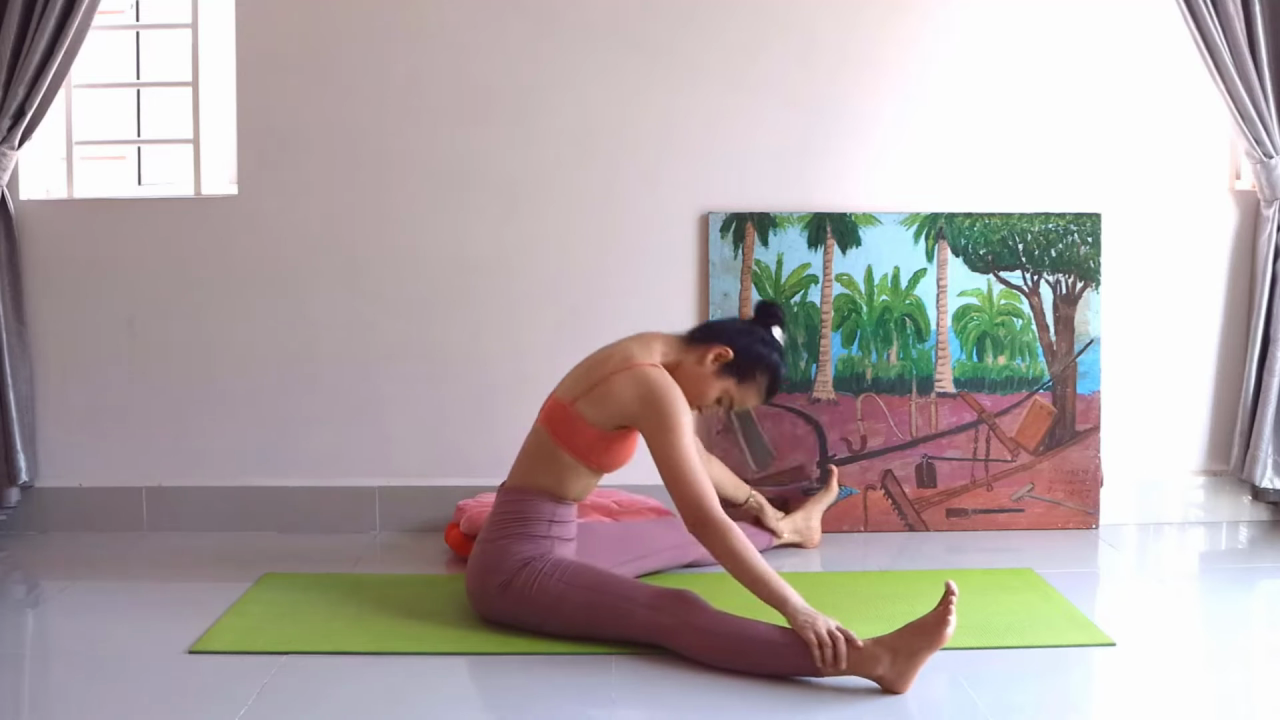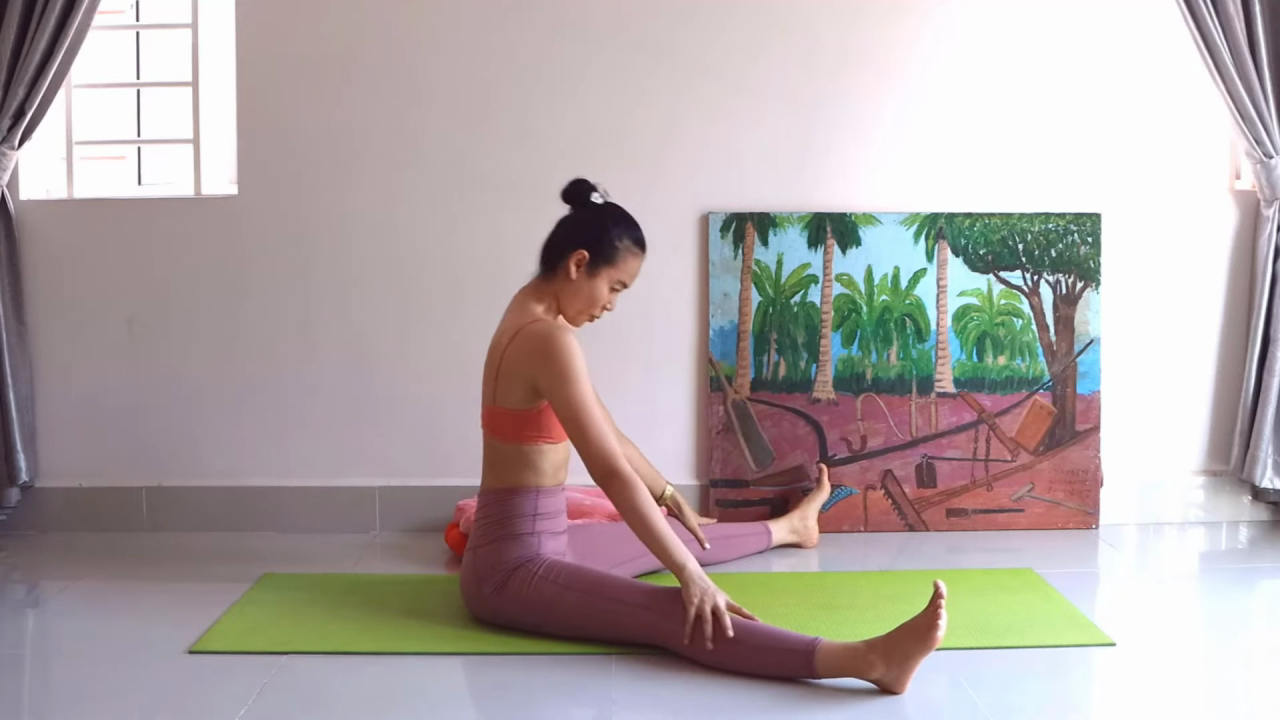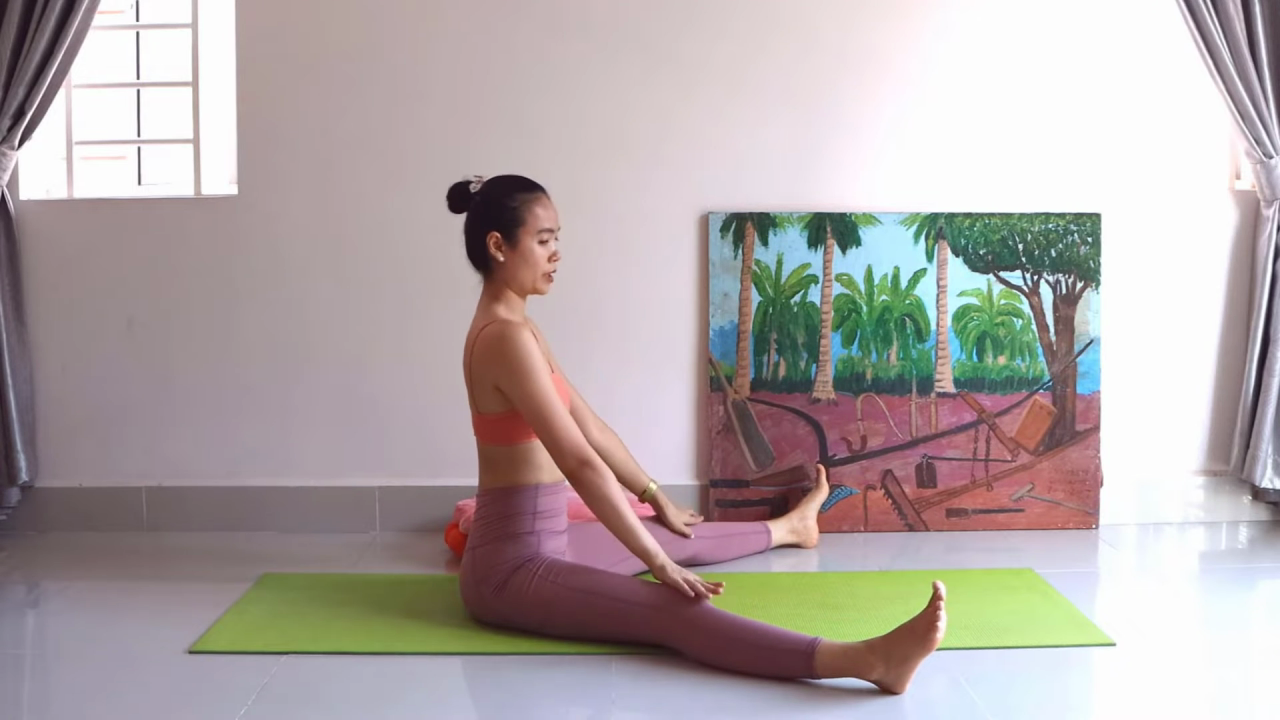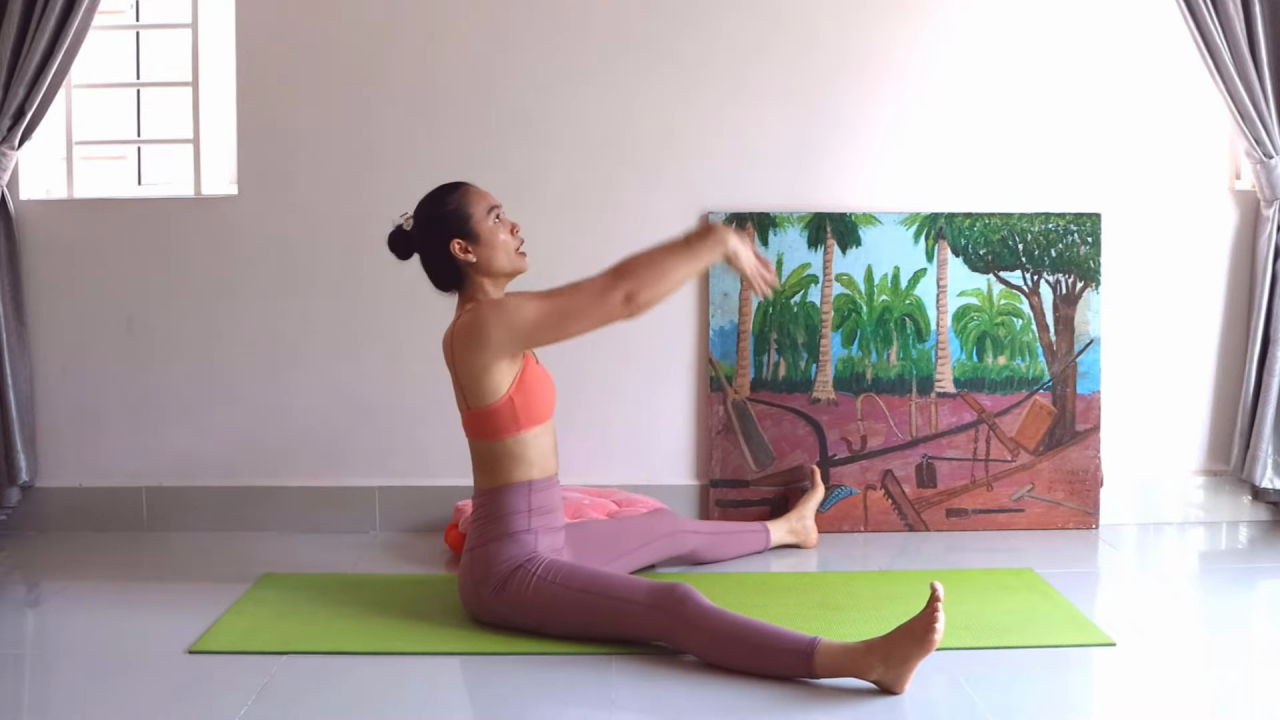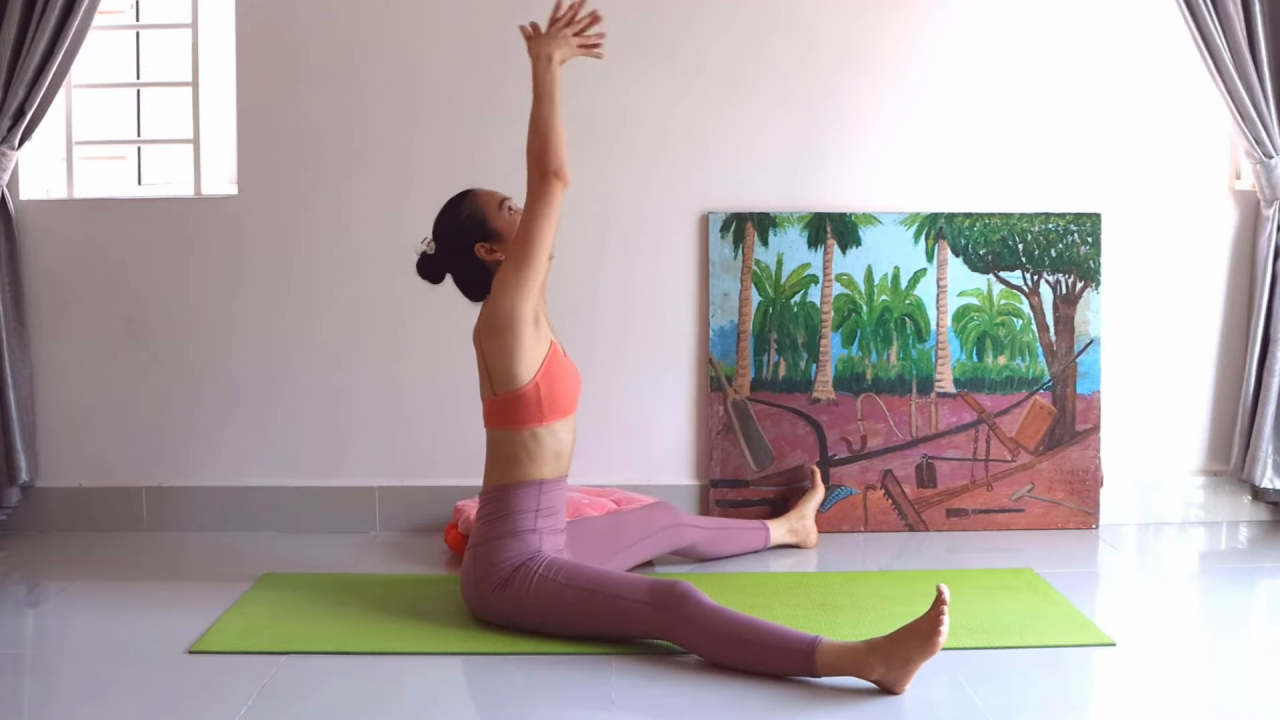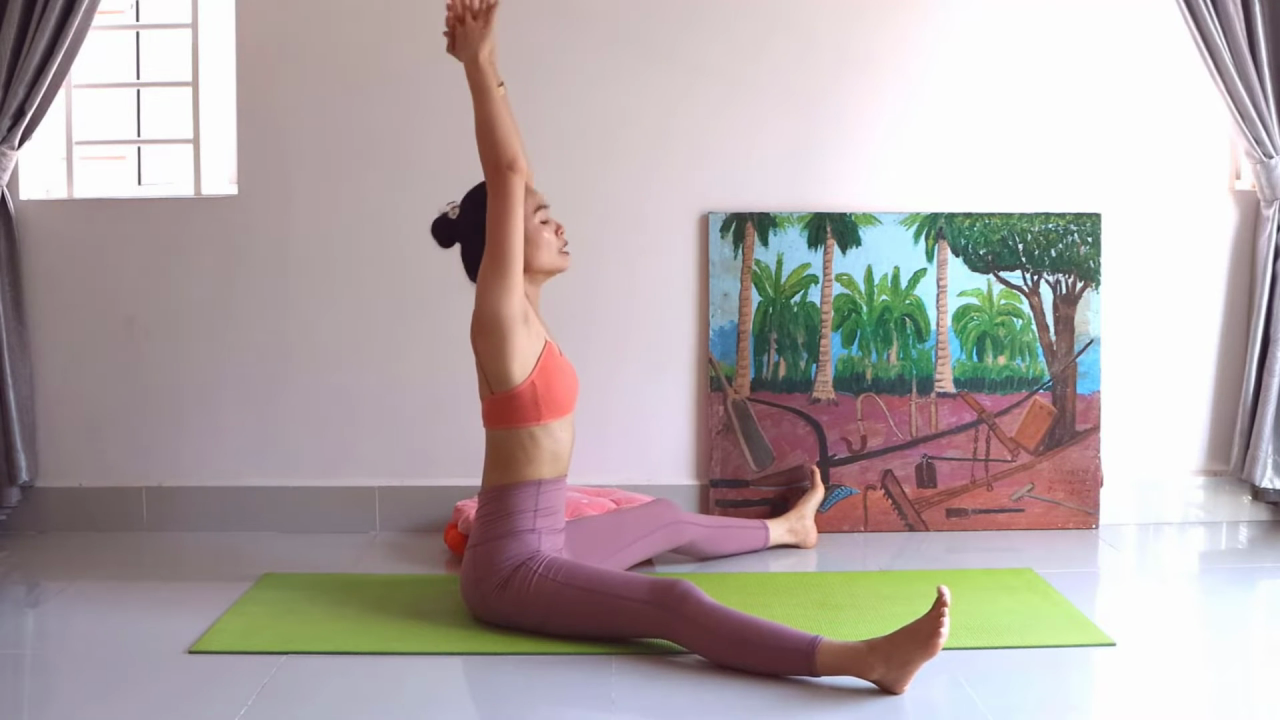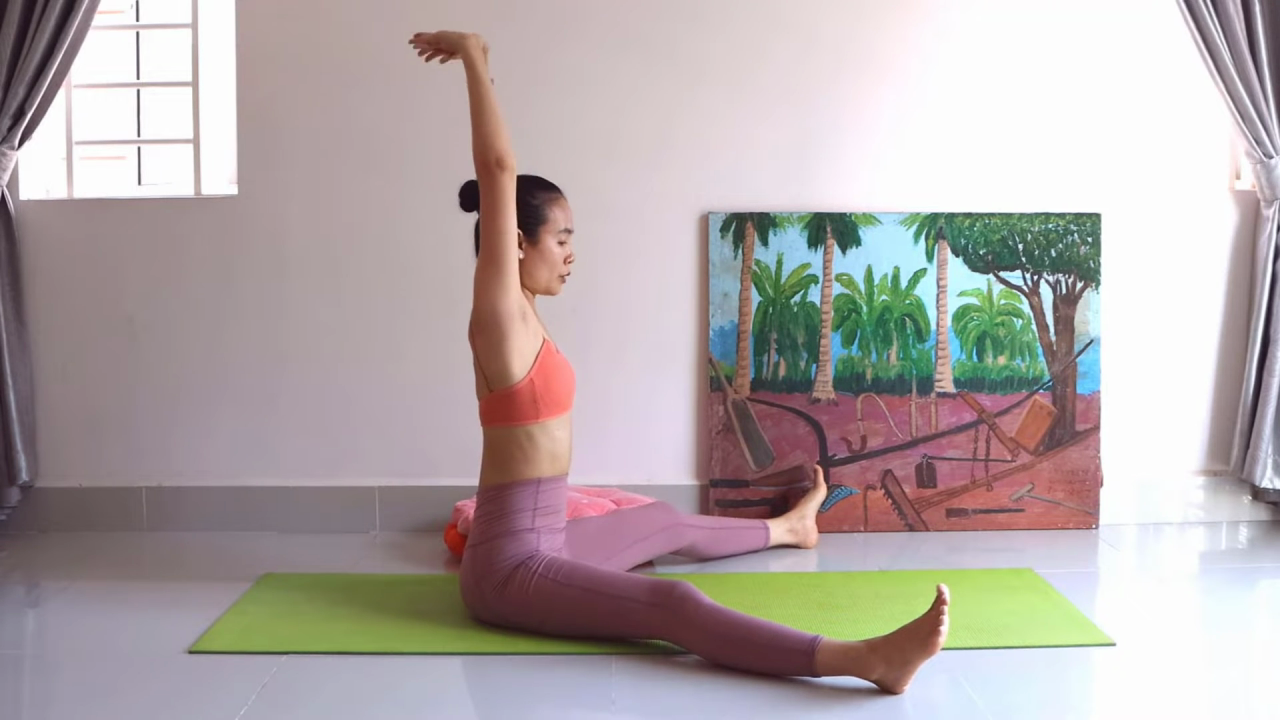
dt=0.7s
person 1, frame 1
left shoulder: (649, 356)
right shoulder: (656, 388)
left elbow: (691, 457)
right elbow: (707, 522)
left wrist: (755, 504)
right wrist: (797, 610)
left hip: (547, 541)
right hip: (518, 565)
left knee: (678, 536)
right knee: (676, 614)
left ankle: (789, 528)
right ankle: (870, 659)
person 1, frame 2
left shoulder: (534, 319)
right shoulder: (549, 340)
left elbow: (608, 437)
right elbow: (611, 472)
left wrist: (672, 500)
right wrist: (690, 575)
left hip: (543, 540)
right hip: (511, 568)
left knee: (673, 535)
right knee: (674, 613)
left ankle: (788, 527)
right ankle: (869, 660)
person 1, frame 3
left shoulder: (512, 327)
right shoulder: (506, 338)
left elbow: (590, 426)
right elbow: (580, 462)
left wrist: (655, 496)
right wrist: (657, 562)
left hip: (542, 541)
right hip: (511, 567)
left knee: (672, 535)
right knee: (675, 611)
left ankle: (789, 528)
right ankle: (869, 660)
person 1, frame 4
left shoulder: (499, 317)
right shoulder: (485, 326)
left elbow: (611, 285)
right elbow: (623, 296)
left wrist: (701, 243)
right wrist: (713, 242)
left hip: (541, 541)
right hip: (509, 566)
left knee: (664, 529)
right knee: (673, 607)
left ankle: (784, 528)
right ankle: (867, 660)
person 1, frame 5
left shoulder: (519, 315)
right shoulder: (505, 313)
left elbow: (546, 181)
right elbow: (553, 179)
left wrist: (549, 66)
right wrist: (547, 67)
left hip: (539, 539)
right hip: (511, 566)
left knee: (665, 522)
right knee: (674, 607)
left ankle: (785, 528)
right ankle: (867, 660)
person 1, frame 6
left shoulder: (518, 311)
right shoulder: (499, 313)
left elbow: (510, 171)
right elbow: (508, 173)
left wrist: (483, 64)
right wrist: (478, 64)
left hip: (538, 541)
right hip: (511, 566)
left knee: (665, 520)
right knee: (674, 604)
left ankle: (784, 529)
right ankle: (867, 659)
person 1, frame 7
left shoulder: (517, 314)
right shoulder: (498, 313)
left elbow: (500, 173)
right elbow: (498, 171)
right wrist: (473, 59)
left hip: (540, 538)
right hip: (509, 565)
left knee: (667, 522)
right knee: (674, 606)
left ankle: (784, 528)
right ankle: (866, 660)
